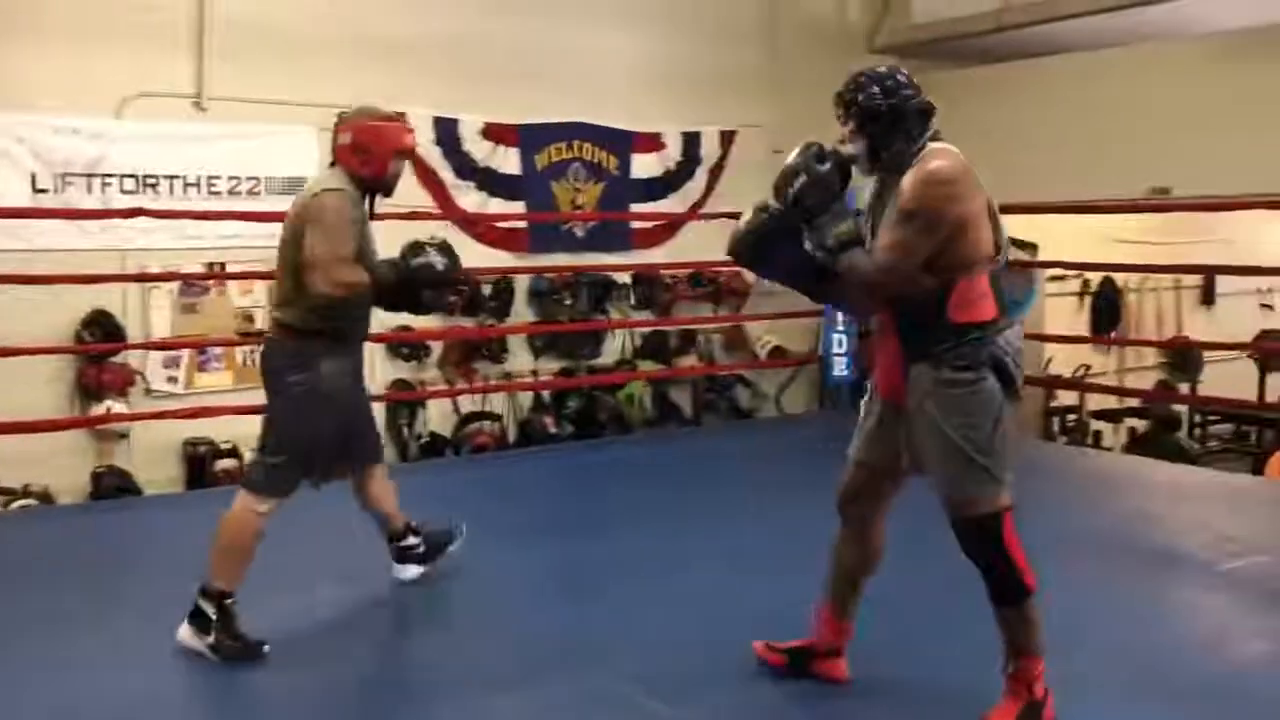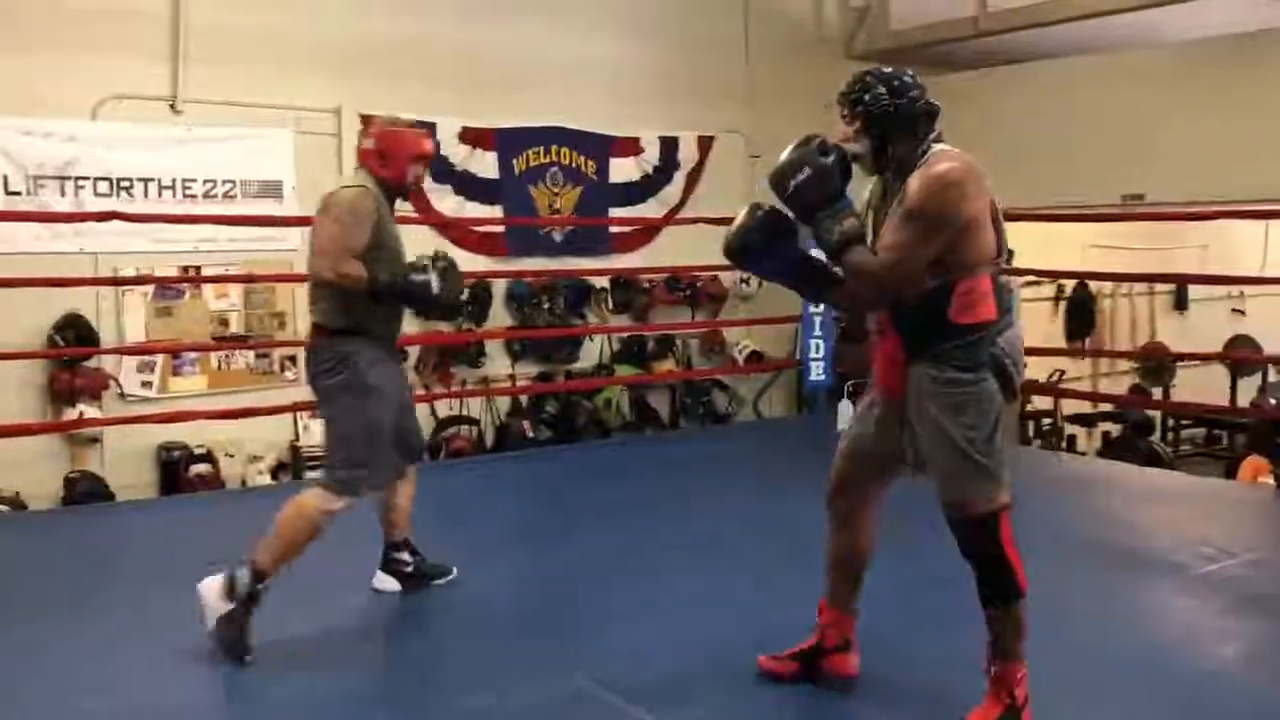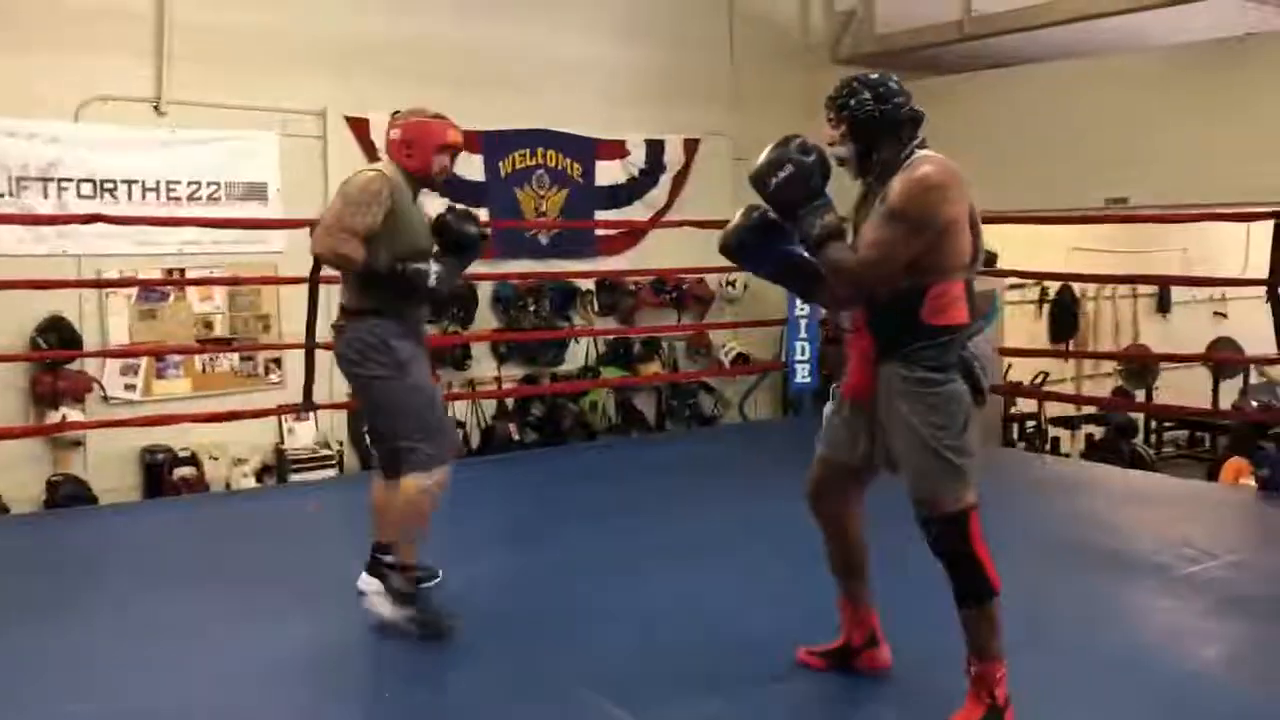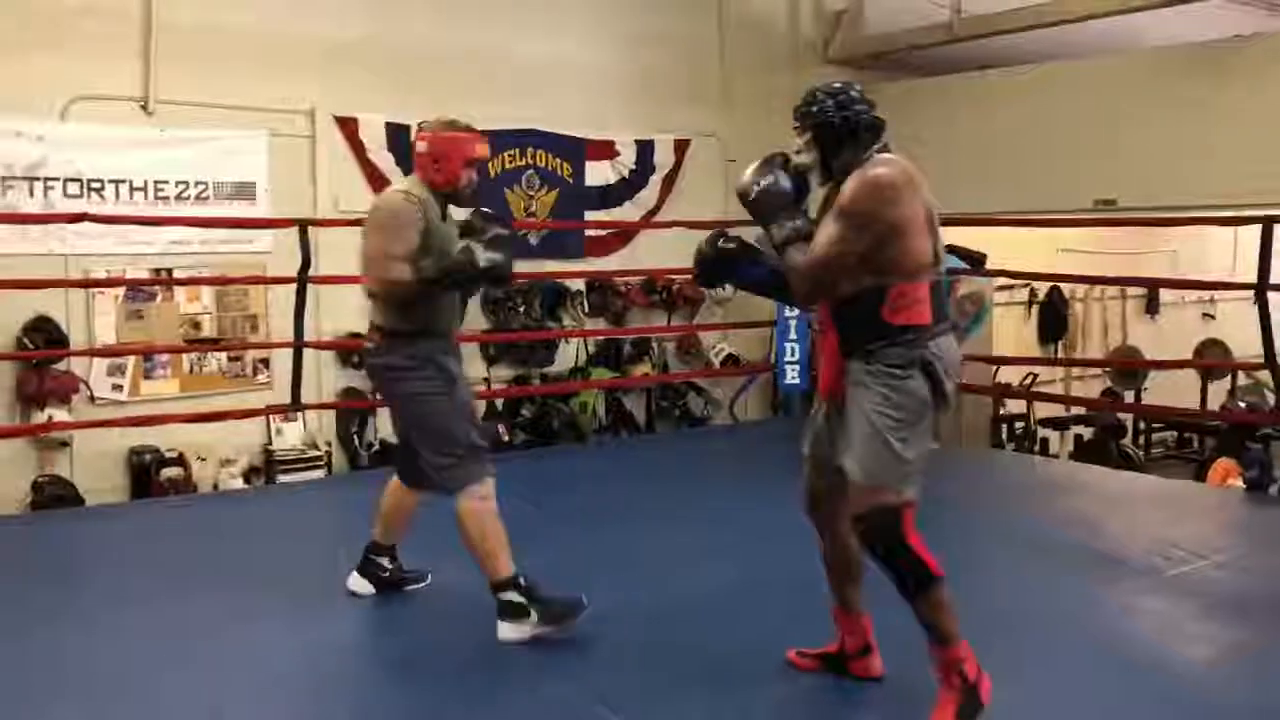
dt=0.2s
person 1, frame 1
left shoulder: (935, 176)
right shoulder: (898, 182)
left elbow: (877, 286)
right elbow: (868, 294)
left wrist: (826, 216)
right wrist: (791, 260)
left hip: (963, 366)
right hip: (911, 365)
left knee: (981, 525)
right knee: (857, 500)
right ankle: (827, 646)
person 1, frame 2
left shoulder: (943, 176)
right shoulder: (896, 183)
left elbow: (881, 285)
right elbow: (867, 293)
left wrist: (826, 212)
right wrist: (788, 262)
left hip: (960, 366)
right hip: (907, 365)
left knee: (978, 526)
right knee: (846, 492)
right ankle: (833, 644)
person 1, frame 3
left shoulder: (924, 179)
right shoulder: (880, 185)
left elbow: (860, 280)
right elbow: (848, 294)
left wrist: (807, 208)
right wrist: (778, 258)
left hip: (931, 368)
right hip: (879, 366)
left knee: (949, 525)
right knee: (829, 492)
right ankle: (864, 640)
person 1, frame 4
left shoulder: (879, 181)
right shoulder: (853, 187)
left elbow: (814, 278)
right elbow: (819, 291)
left wrist: (781, 215)
right wrist: (749, 270)
left hip: (897, 367)
right hip: (856, 365)
left knee: (880, 520)
right knee: (825, 502)
right ankle: (856, 646)
person 2, frame 1
left shoulder: (348, 198)
right shoulder: (333, 200)
right elbow: (328, 281)
left wrist: (399, 281)
right wrist: (402, 278)
left hip: (330, 356)
right hip: (310, 358)
left knee: (365, 457)
right knee: (269, 486)
left ankle: (407, 546)
right ankle: (208, 617)
person 2, frame 2
left shoulder: (375, 204)
right shoulder: (355, 199)
right elbow: (329, 267)
left wrist: (416, 286)
right wrist: (407, 287)
left hip: (371, 353)
right hip: (350, 356)
left knee: (403, 457)
right knee: (343, 484)
left ankle: (400, 561)
right ankle: (237, 588)
person 2, frame 3
left shoulder: (407, 199)
right shoulder: (375, 184)
right elbow: (329, 242)
left wrist: (453, 254)
right wrist: (406, 273)
left hip: (397, 335)
right hip: (376, 336)
left knee: (399, 458)
right knee: (431, 456)
left ankle: (384, 564)
right ankle: (399, 585)
person 2, frame 4
left shoulder: (436, 210)
right shoulder: (401, 204)
left elbow: (442, 282)
right elbow: (378, 277)
left wrist: (483, 254)
right wrist: (456, 268)
left hip: (423, 352)
right hip: (413, 357)
left knee: (420, 468)
right knee: (473, 476)
left ankle: (376, 565)
right ankle: (517, 606)
